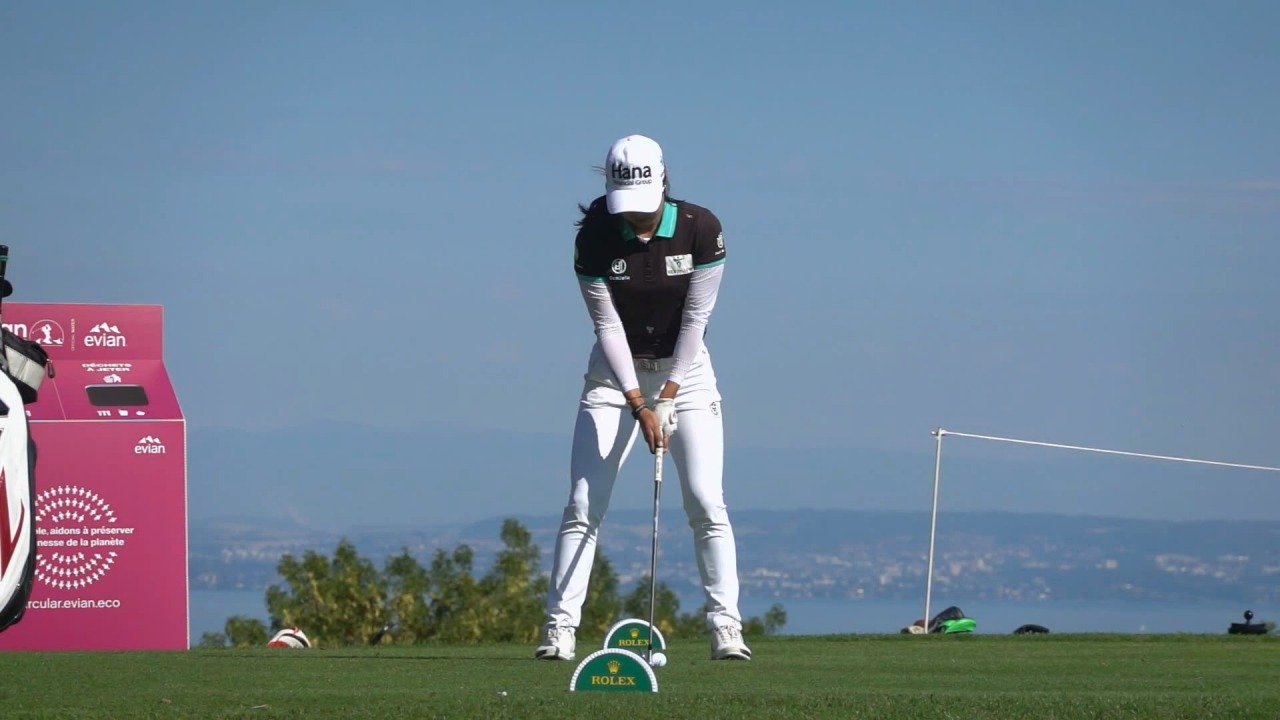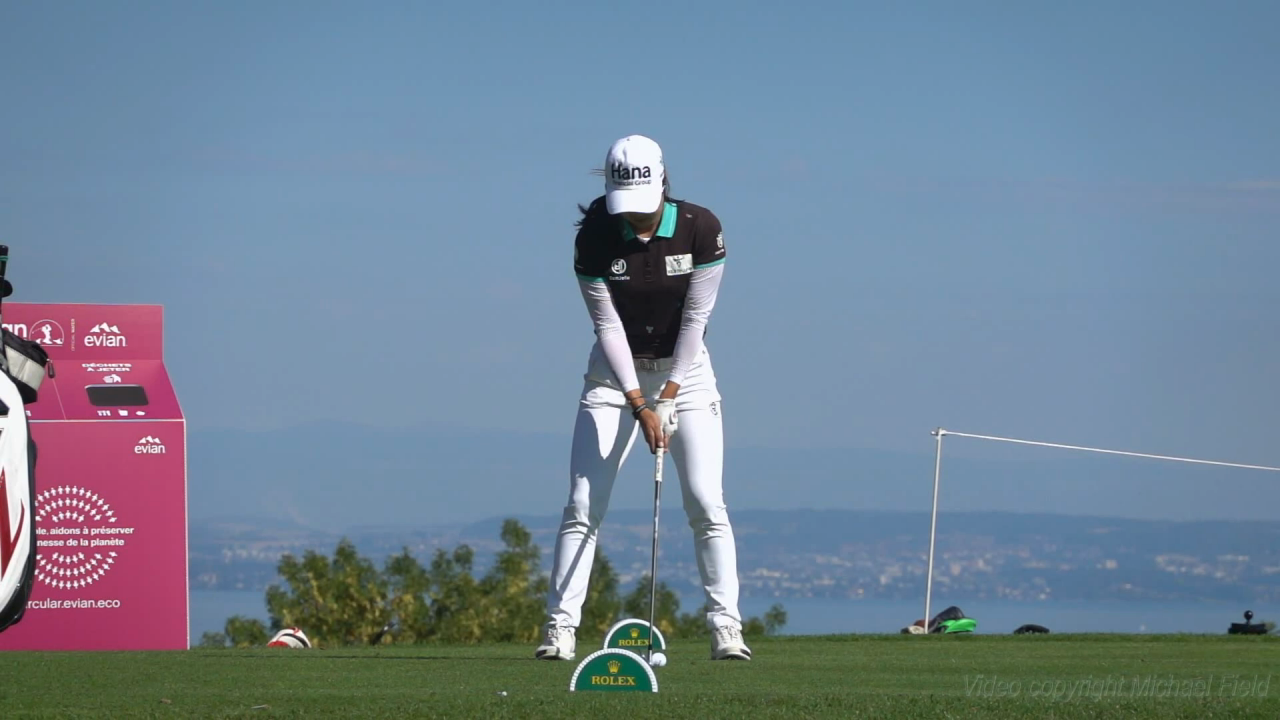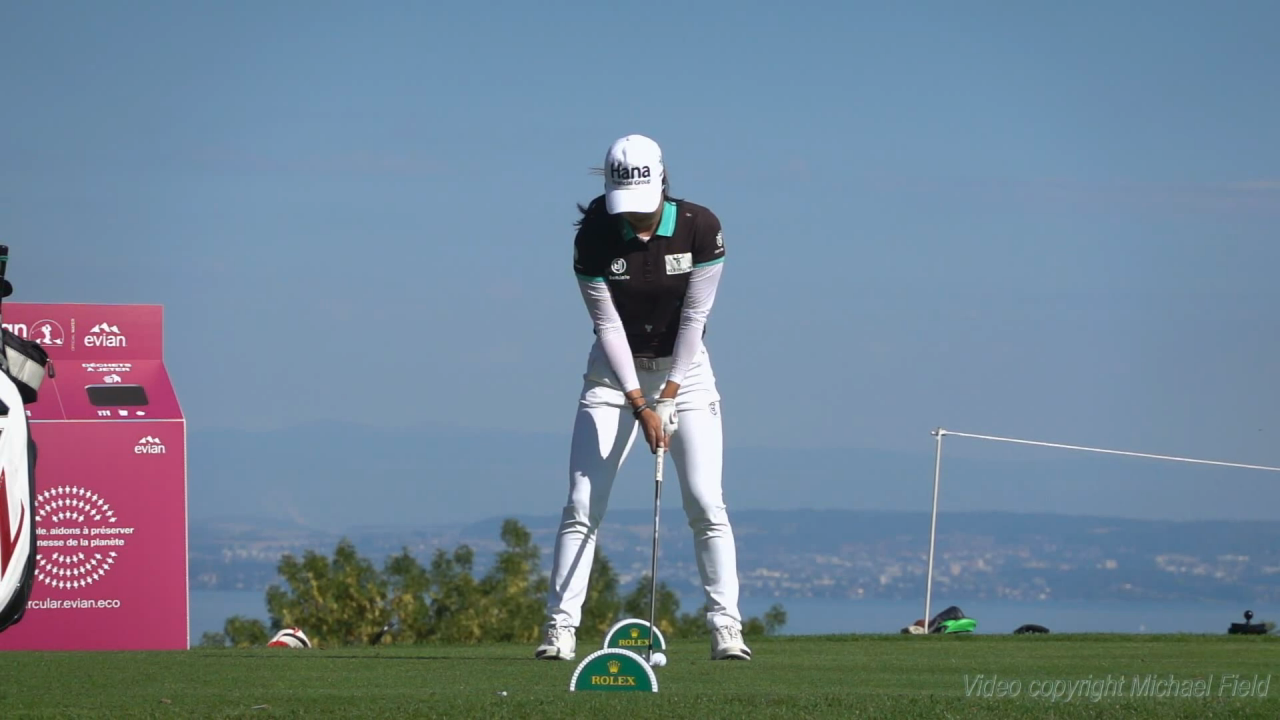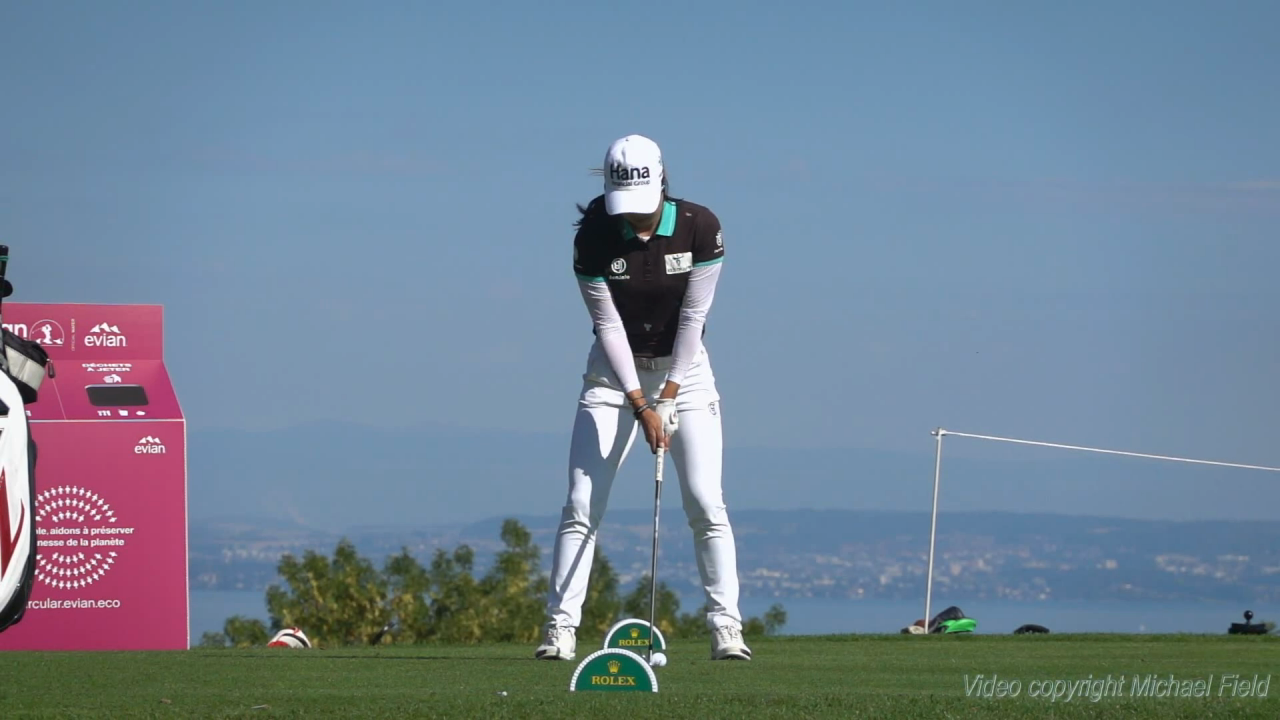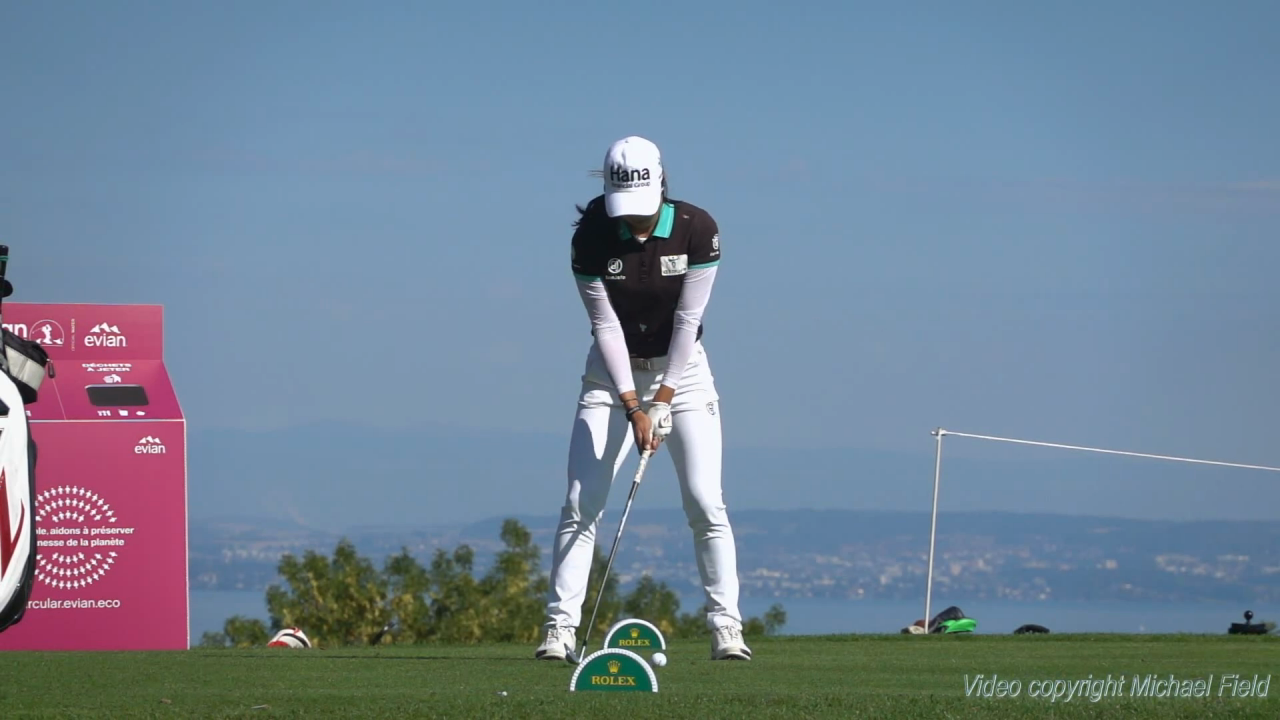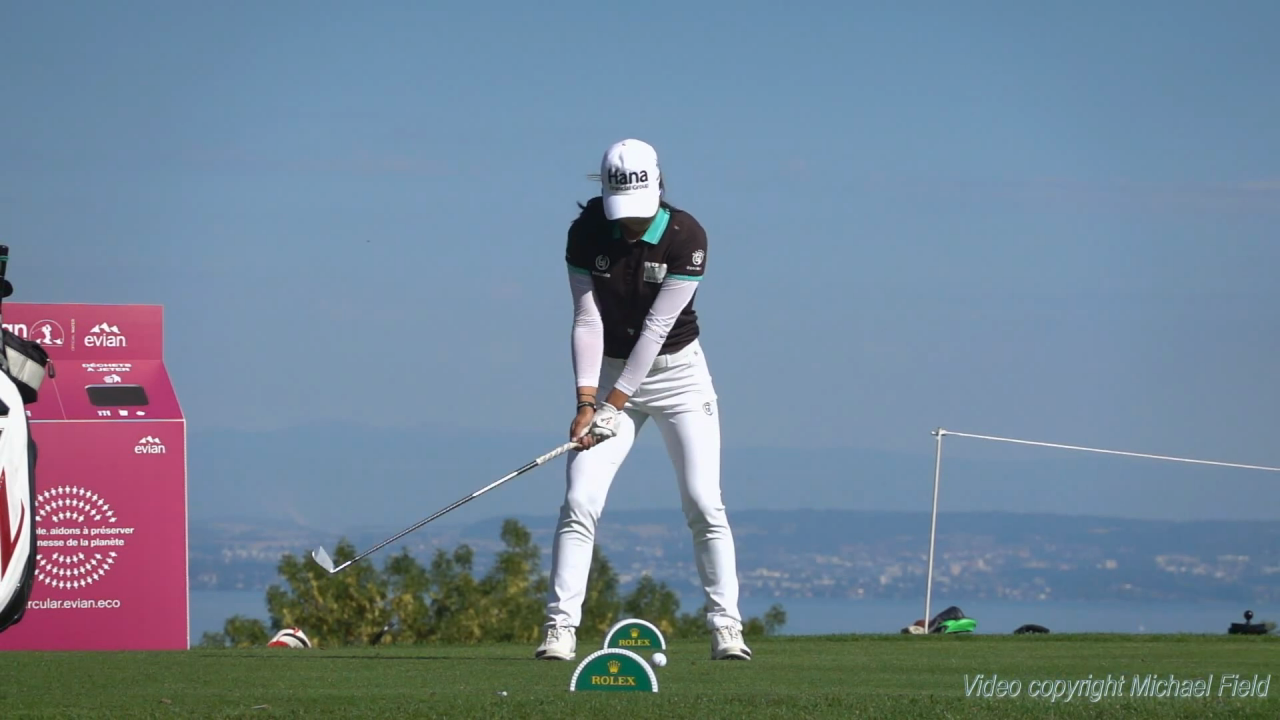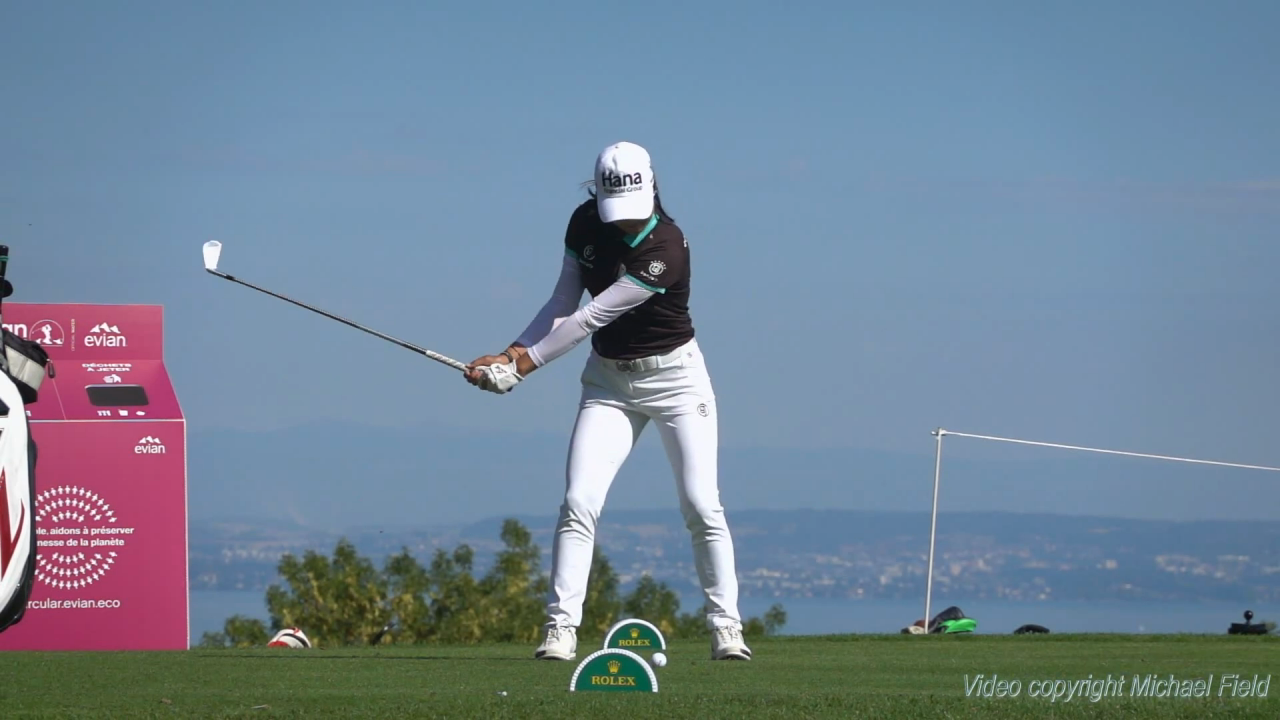
dt=0.5s
person 1, frame 1
left shoulder: (701, 228)
right shoulder: (594, 237)
left elbow: (696, 318)
right elbow: (608, 326)
left wrist: (667, 395)
right wrist: (638, 404)
left hip: (685, 369)
right hip: (616, 371)
left knee: (706, 501)
right knee: (584, 501)
left ankle: (726, 627)
right ankle: (560, 627)
person 1, frame 2
left shoulder: (701, 228)
right shoulder: (594, 237)
left elbow: (696, 318)
right elbow: (608, 326)
left wrist: (667, 397)
right wrist: (638, 405)
left hip: (685, 371)
right hip: (615, 372)
left knee: (706, 502)
right knee: (583, 502)
left ankle: (726, 626)
right ankle: (560, 626)
person 1, frame 3
left shoulder: (700, 227)
right shoulder: (594, 237)
left elbow: (695, 317)
right elbow: (608, 325)
left wrist: (667, 397)
right wrist: (638, 404)
left hip: (684, 369)
right hip: (615, 371)
left knee: (705, 500)
right knee: (583, 501)
left ankle: (726, 625)
right ankle: (560, 626)
person 1, frame 4
left shoulder: (700, 226)
right shoulder: (593, 237)
left elbow: (694, 317)
right elbow: (609, 325)
left wrist: (668, 397)
right wrist: (640, 405)
left hip: (684, 370)
right hip: (614, 372)
left knee: (705, 500)
right knee: (582, 501)
left ankle: (726, 627)
right ankle: (560, 625)
person 1, frame 5
left shoulder: (696, 228)
right shoulder: (591, 237)
left elbow: (687, 319)
right elbow: (605, 325)
left wrist: (662, 400)
right wrist: (633, 407)
left hip: (682, 370)
right hip: (612, 372)
left knee: (705, 501)
right knee: (581, 502)
left ankle: (727, 626)
right ankle: (560, 626)
person 1, frame 6
left shoulder: (687, 236)
right shoulder: (586, 233)
left elbow: (656, 327)
right elbow: (588, 320)
left wrist: (609, 402)
right wrist: (584, 397)
left hip: (678, 373)
right hip: (609, 371)
left knee: (704, 503)
right knee: (579, 502)
left ankle: (727, 625)
right ankle: (560, 626)
person 1, frame 7
left shoulder: (665, 248)
right shoulder: (585, 224)
left elbow: (593, 316)
right elbow: (562, 304)
left wrist: (525, 362)
right wrist: (511, 351)
left hip: (674, 377)
right hip: (608, 379)
left knee: (701, 504)
right knee: (578, 502)
left ankle: (727, 625)
right ankle: (561, 627)
